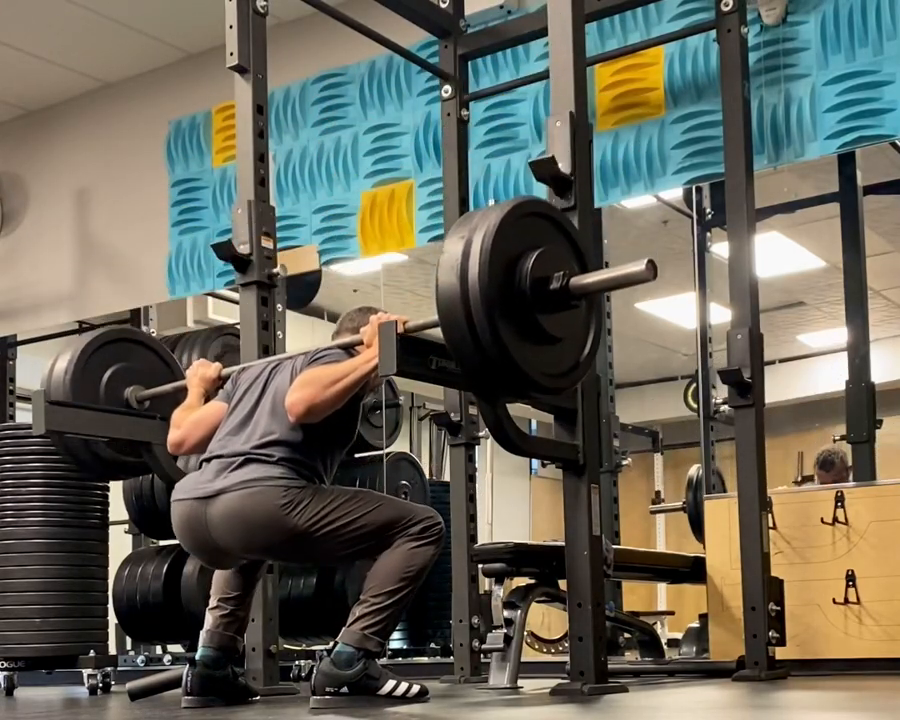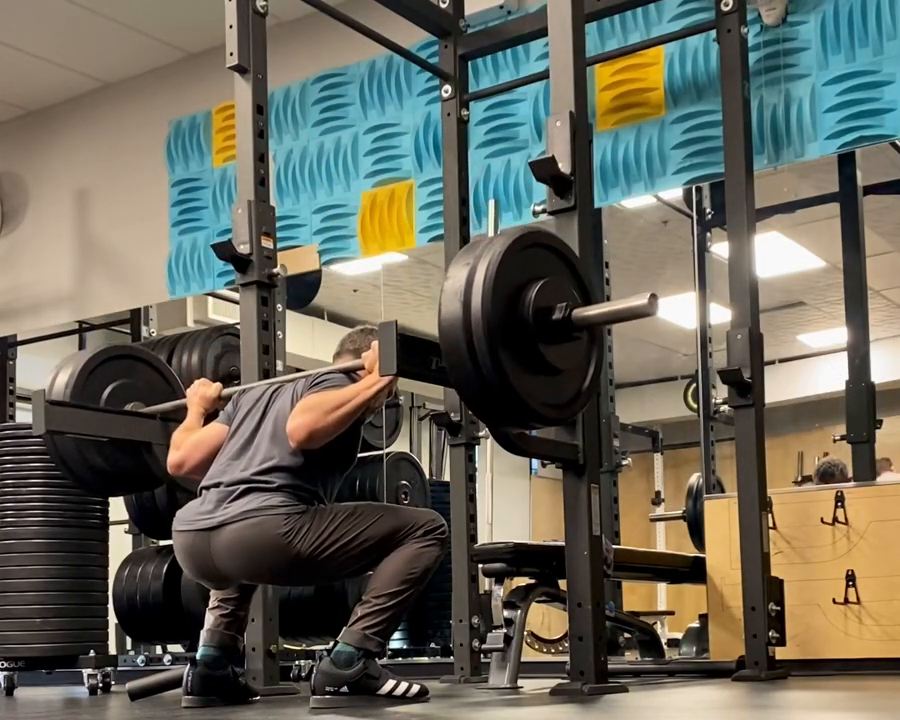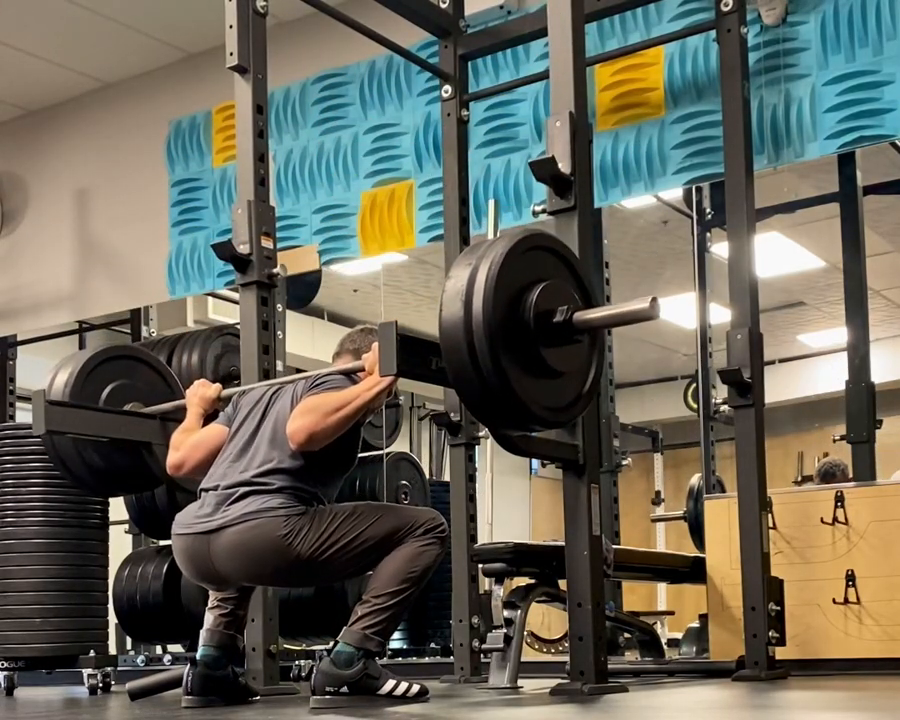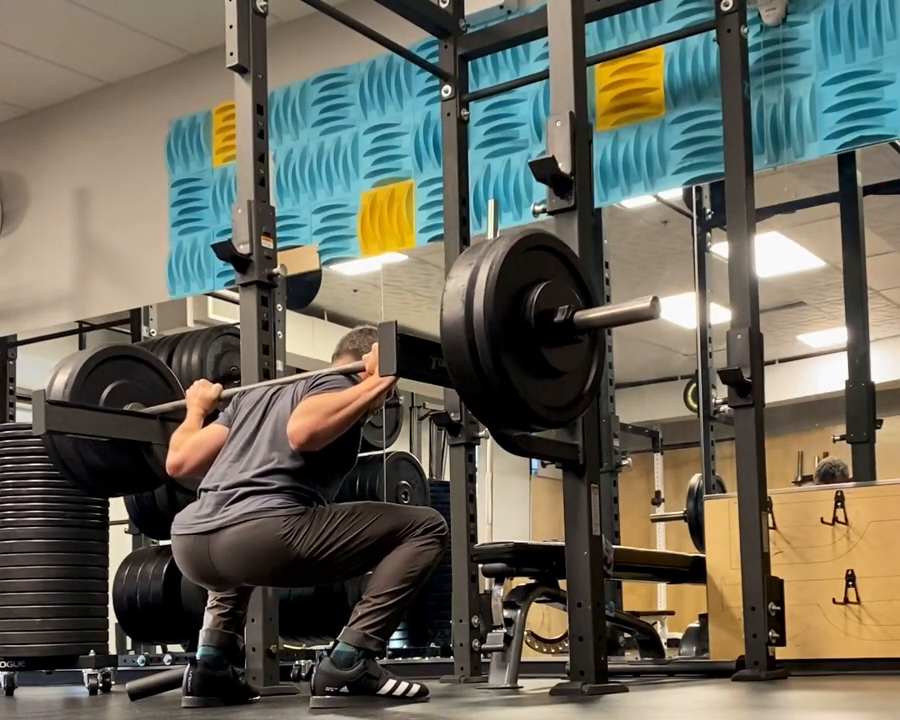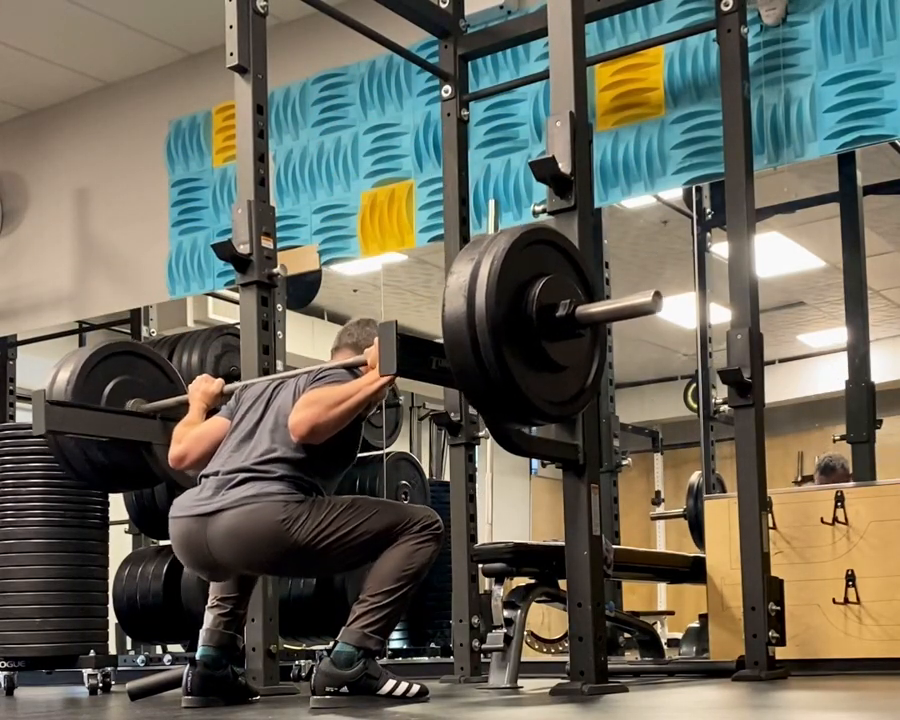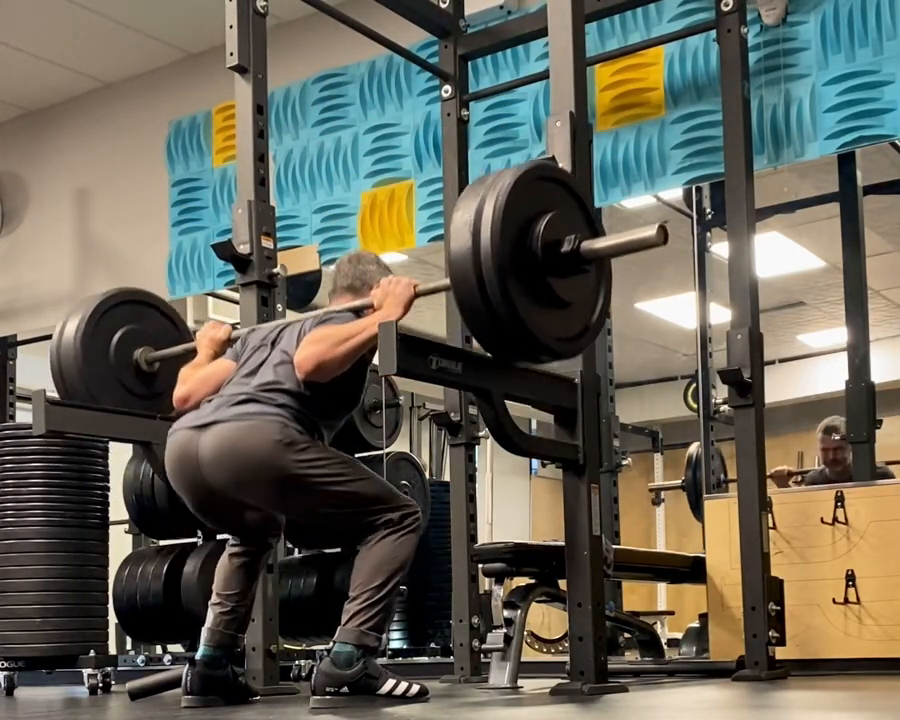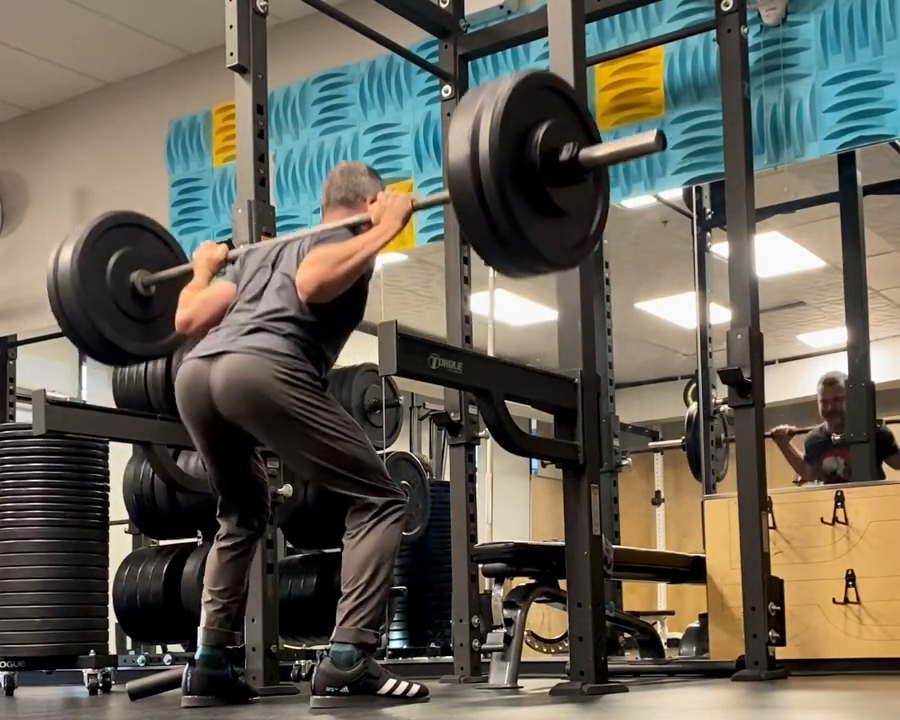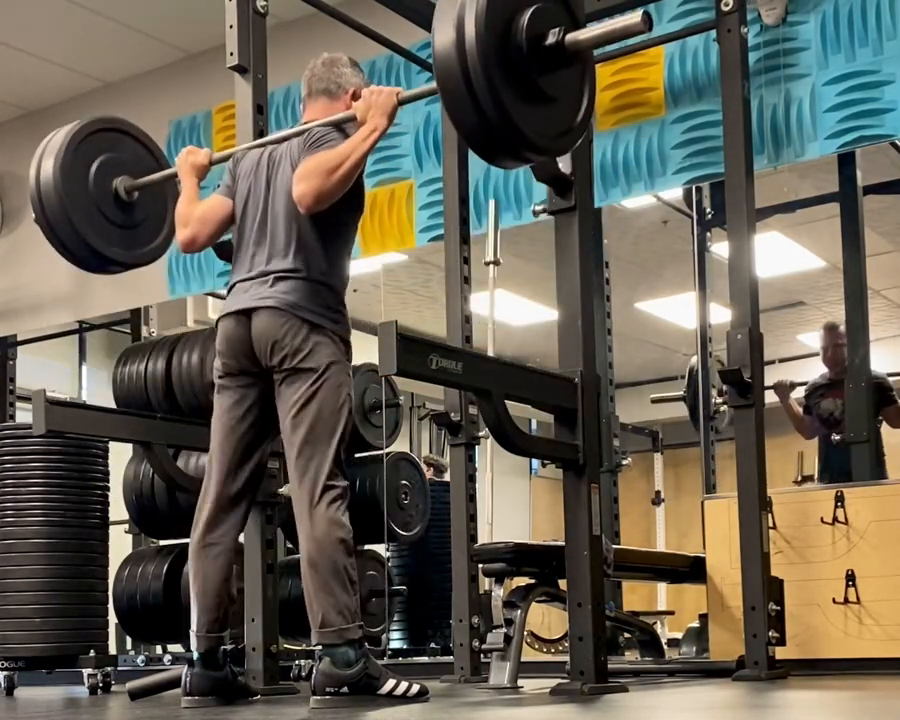
dt=0.4s
person 1, frame 1
left shoulder: (255, 370)
right shoulder: (339, 359)
left elbow: (180, 439)
right elbow: (301, 402)
left wrist: (197, 389)
right wrist: (378, 354)
left hip: (188, 513)
right hip: (256, 503)
left knee: (245, 548)
right knee: (421, 527)
left ankle: (210, 667)
right ankle: (347, 667)
person 1, frame 2
left shoulder: (257, 392)
right shoulder: (339, 383)
left elbow: (180, 460)
right elbow: (302, 429)
left wrist: (197, 408)
right wrist: (380, 378)
left hip: (191, 542)
right hip: (260, 531)
right knee: (424, 530)
left ankle: (211, 666)
right ankle: (347, 667)
person 1, frame 3
left shoulder: (256, 394)
right shoulder: (339, 384)
left elbow: (179, 461)
right elbow: (302, 432)
left wrist: (196, 409)
right wrist: (379, 380)
left hip: (190, 546)
right hip: (260, 535)
right knee: (425, 529)
left ankle: (211, 667)
right ankle: (347, 667)
person 1, frame 4
left shoulder: (256, 394)
right shoulder: (339, 384)
left elbow: (179, 461)
right elbow: (302, 431)
left wrist: (197, 409)
right wrist: (380, 380)
left hip: (189, 546)
right hip: (259, 535)
right knee: (425, 528)
left ankle: (211, 666)
right ankle: (347, 668)
person 1, frame 5
left shoulder: (258, 388)
right shoulder: (346, 379)
left elbow: (180, 454)
right elbow: (304, 425)
left wrist: (199, 404)
right wrist: (383, 375)
left hip: (187, 533)
right hip: (256, 522)
right knee: (420, 526)
left ankle: (210, 667)
right ankle: (348, 667)
person 1, frame 6
left shoulder: (264, 332)
right shoulder: (351, 324)
left elbow: (184, 396)
right elbow: (309, 362)
left wrist: (207, 350)
right wrist: (388, 314)
left hip: (183, 448)
right hip: (250, 440)
left knee: (255, 532)
right knee: (395, 519)
left ankle: (211, 666)
right ankle: (347, 664)
person 1, frame 7
left shoulder: (265, 250)
right shoulder: (353, 239)
left elbow: (188, 318)
right elbow: (313, 283)
left wrist: (205, 271)
right wrist: (388, 228)
left hip: (194, 374)
right hip: (264, 371)
left knee: (242, 517)
right knee: (378, 501)
left ankle: (210, 664)
right ankle: (348, 663)
person 1, frame 8
left shoulder: (249, 157)
right shoulder: (336, 137)
left elbow: (191, 234)
right elbow: (309, 192)
left wrist: (189, 177)
right wrist: (374, 127)
left hip: (237, 320)
right hip: (298, 320)
left knee: (223, 496)
right knee: (318, 492)
left ankle: (206, 662)
right ankle: (341, 660)
